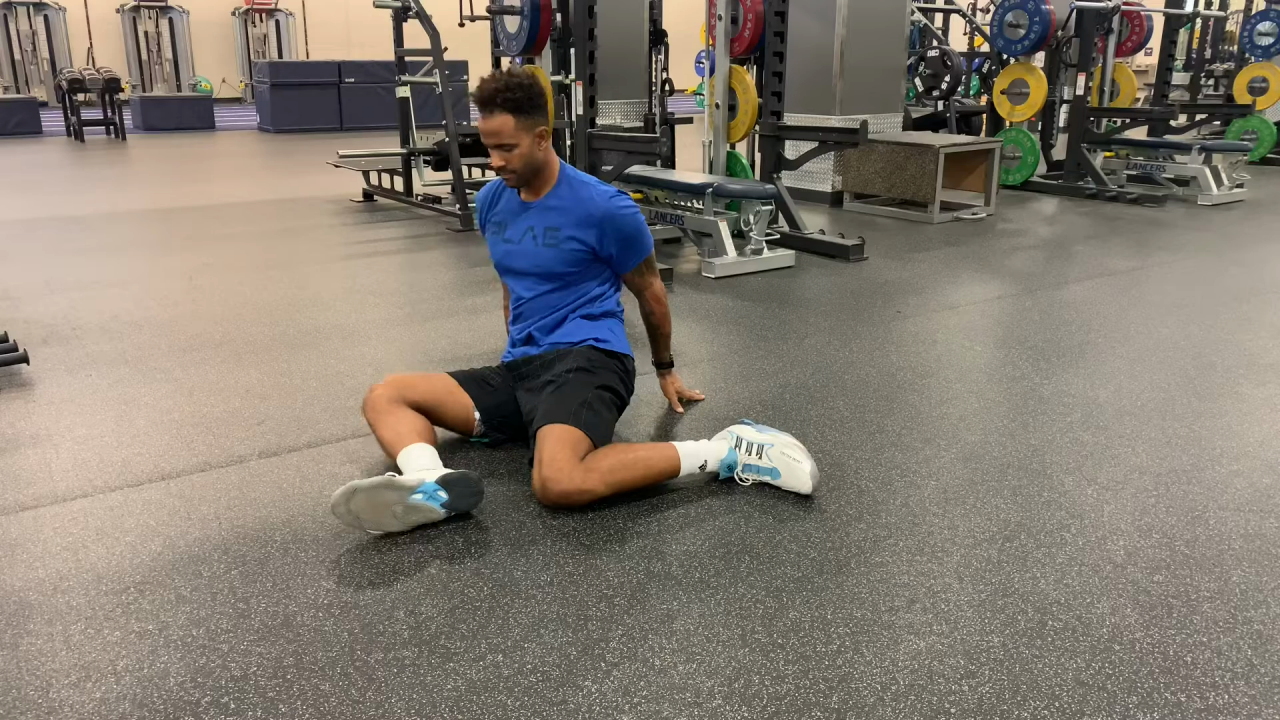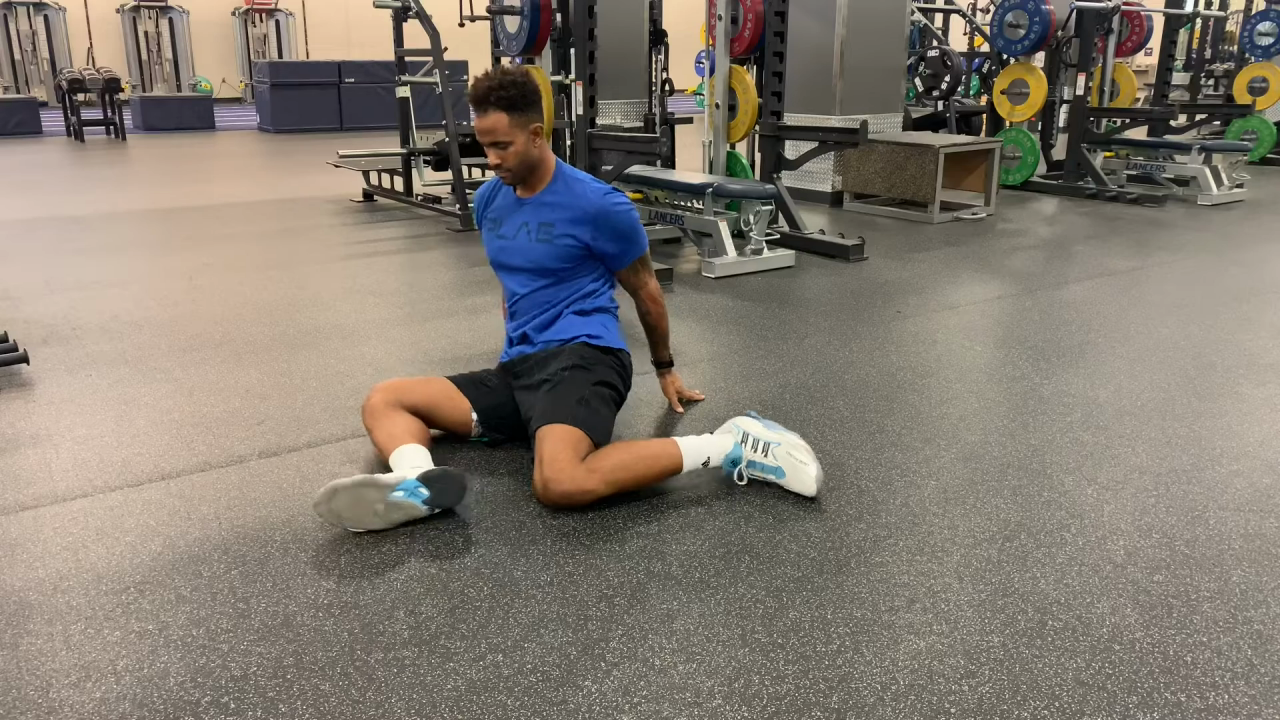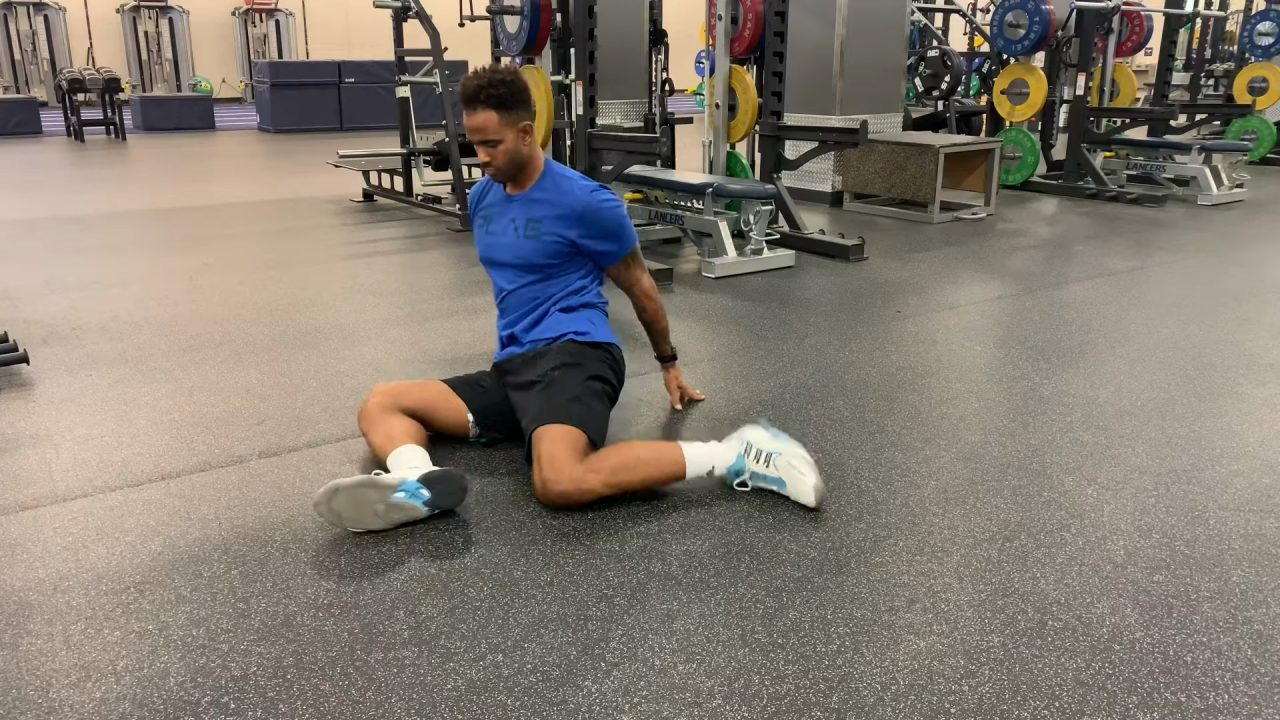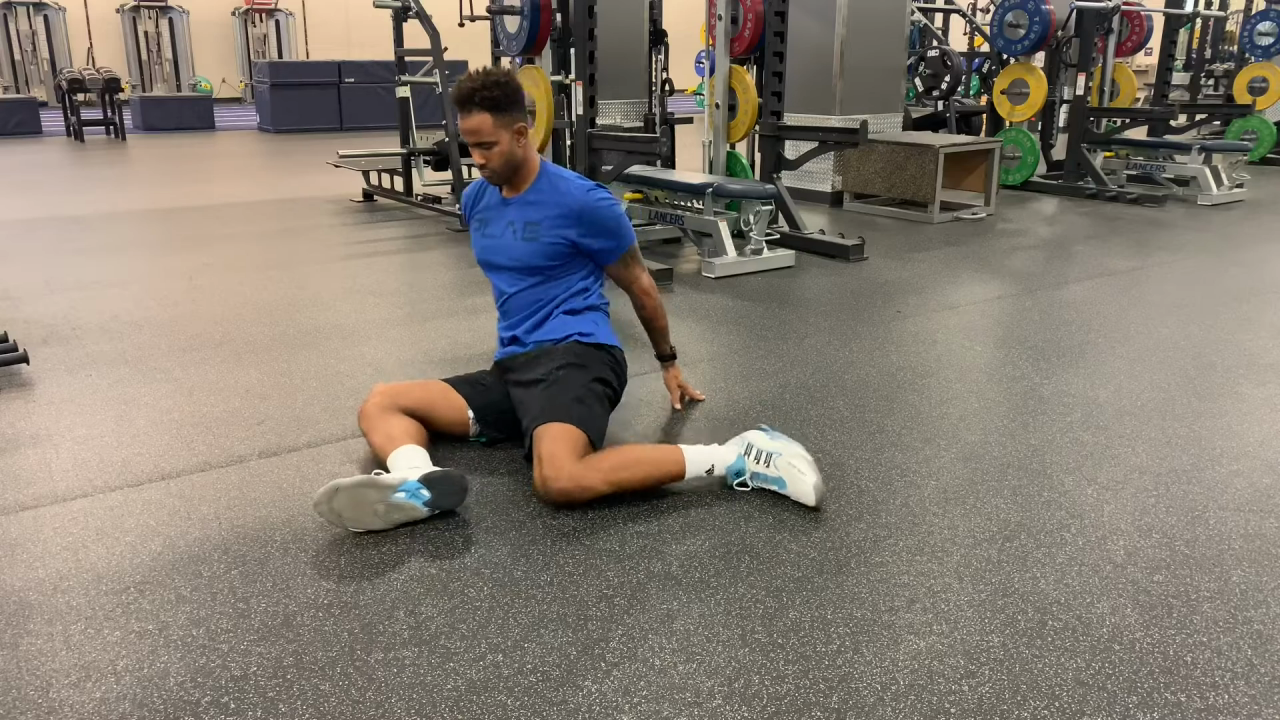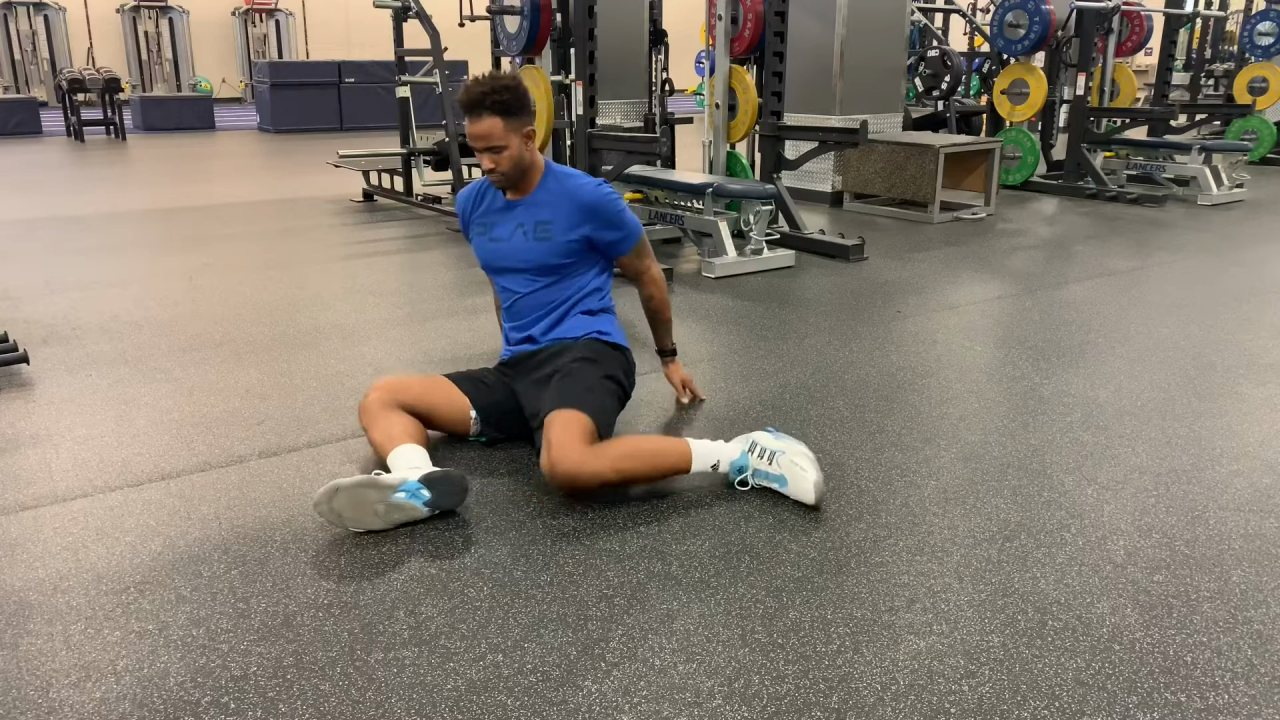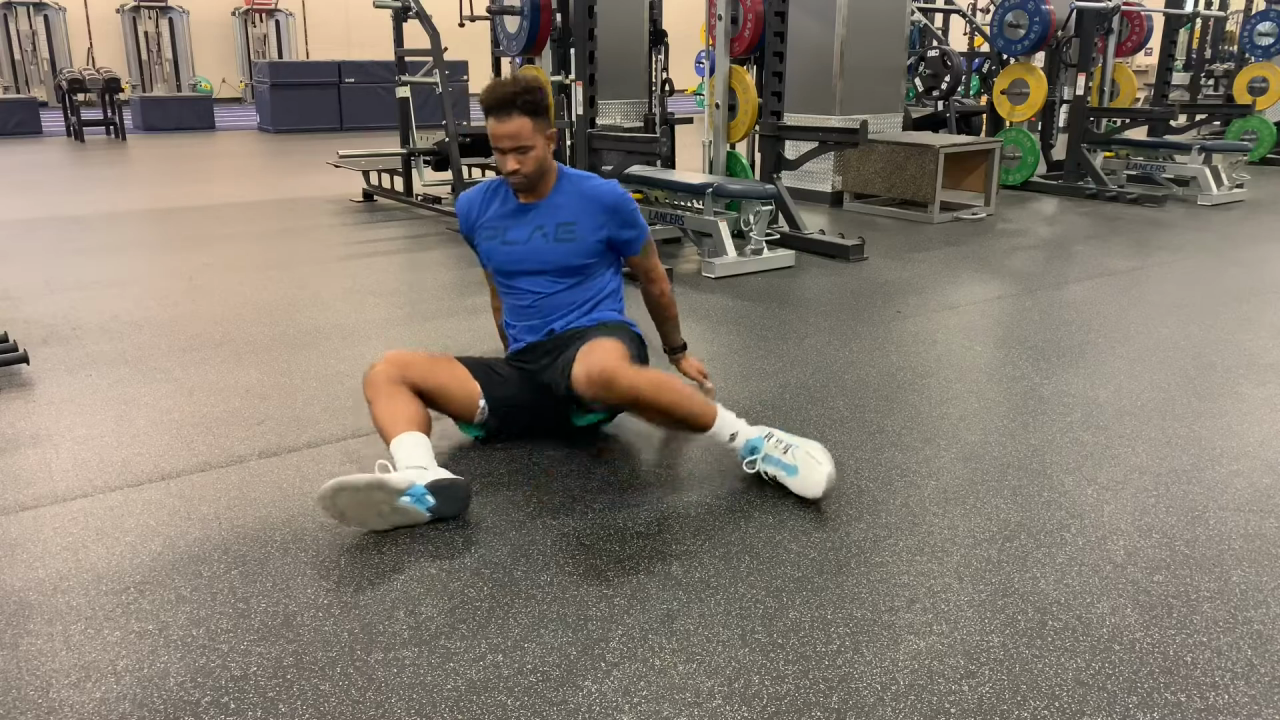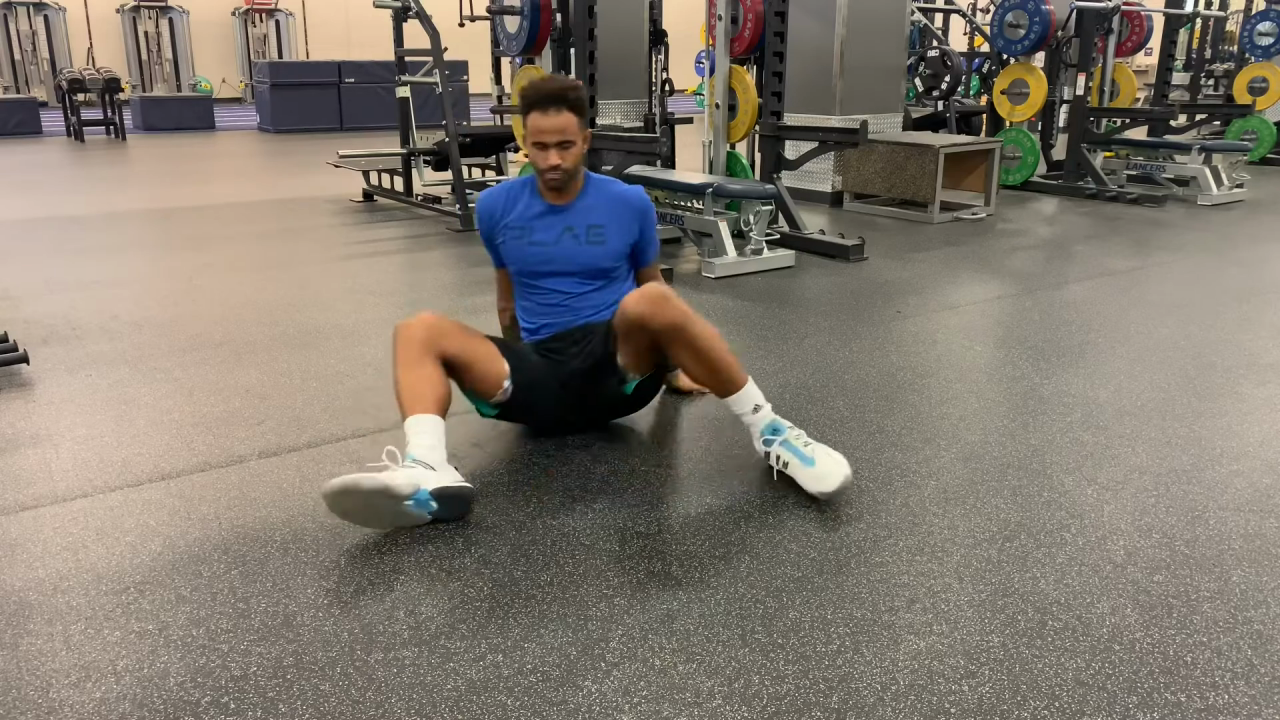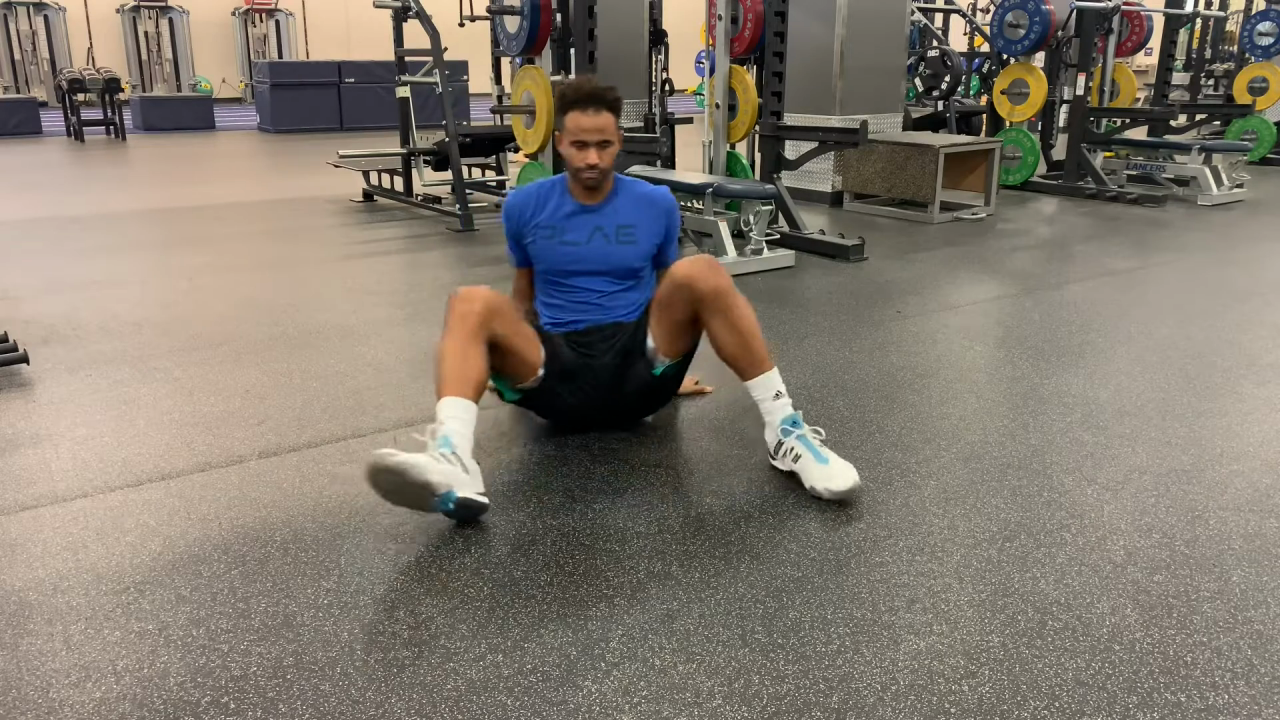
dt=0.2s
person 1, frame 1
left shoulder: (605, 209)
right shoulder: (490, 202)
left elbow: (650, 291)
left wrist: (665, 370)
left hip: (586, 360)
right hip: (520, 368)
left knee: (557, 484)
right knee: (385, 397)
left ankle: (729, 453)
right ankle: (433, 486)
person 1, frame 2
left shoulder: (599, 206)
right shoulder: (489, 200)
left elbow: (645, 291)
left wrist: (665, 370)
left hip: (583, 358)
right hip: (519, 368)
left knee: (559, 485)
right knee: (383, 402)
left ankle: (732, 447)
right ankle: (417, 485)
person 1, frame 3
left shoulder: (585, 203)
right shoulder: (482, 199)
left elbow: (639, 286)
left wrist: (668, 364)
left hip: (573, 356)
right hip: (514, 366)
left knee: (559, 484)
right knee: (379, 407)
left ankle: (736, 455)
right ankle: (415, 486)
person 1, frame 4
left shoulder: (581, 202)
right shoulder: (475, 200)
left elbow: (638, 283)
left wrist: (667, 362)
left hip: (575, 356)
right hip: (514, 367)
left knee: (560, 481)
right knee: (379, 406)
left ankle: (736, 458)
right ankle: (418, 485)
person 1, frame 5
left shoulder: (587, 198)
right shoulder: (472, 203)
left elbow: (648, 275)
left wrist: (669, 357)
left hip: (584, 353)
right hip: (519, 366)
left knee: (566, 464)
right knee: (379, 401)
left ankle: (740, 456)
right ankle: (418, 484)
person 1, frame 6
left shoulder: (603, 199)
right shoulder: (474, 208)
left elbow: (652, 277)
left wrist: (677, 353)
left hip: (595, 345)
right hip: (528, 365)
left knee: (600, 372)
right knee: (386, 375)
left ankle: (753, 443)
right ankle: (422, 485)
person 1, frame 7
left shoulder: (628, 204)
right shoulder: (496, 207)
left elbow: (652, 283)
left wrist: (672, 364)
right wrist: (516, 373)
left hip: (618, 365)
right hip: (544, 369)
left knee: (650, 304)
right knee: (418, 332)
left ankle: (772, 435)
right ankle: (429, 480)
person 1, frame 8
left shoulder: (656, 205)
right shoulder: (524, 207)
left wrist: (673, 365)
right wrist: (521, 365)
left hip: (638, 364)
right hip: (562, 374)
left knee: (699, 273)
right knee: (472, 303)
left ankle: (786, 431)
right ankle: (452, 471)
